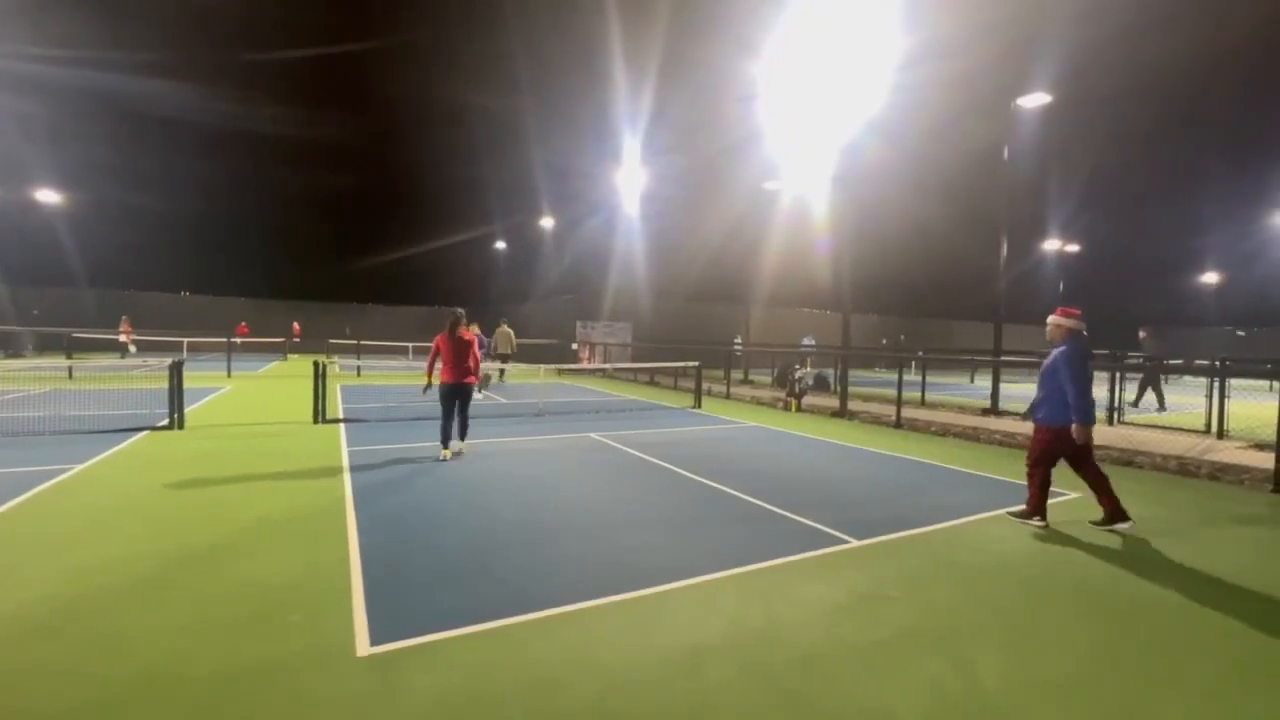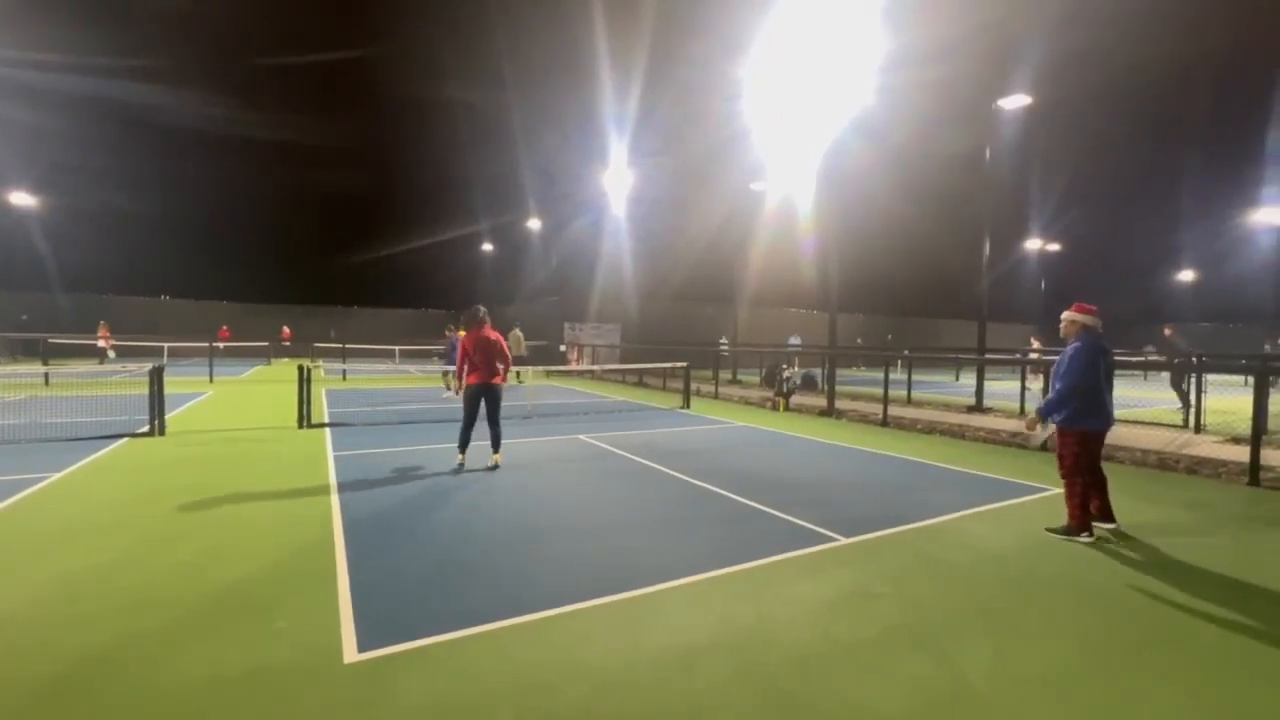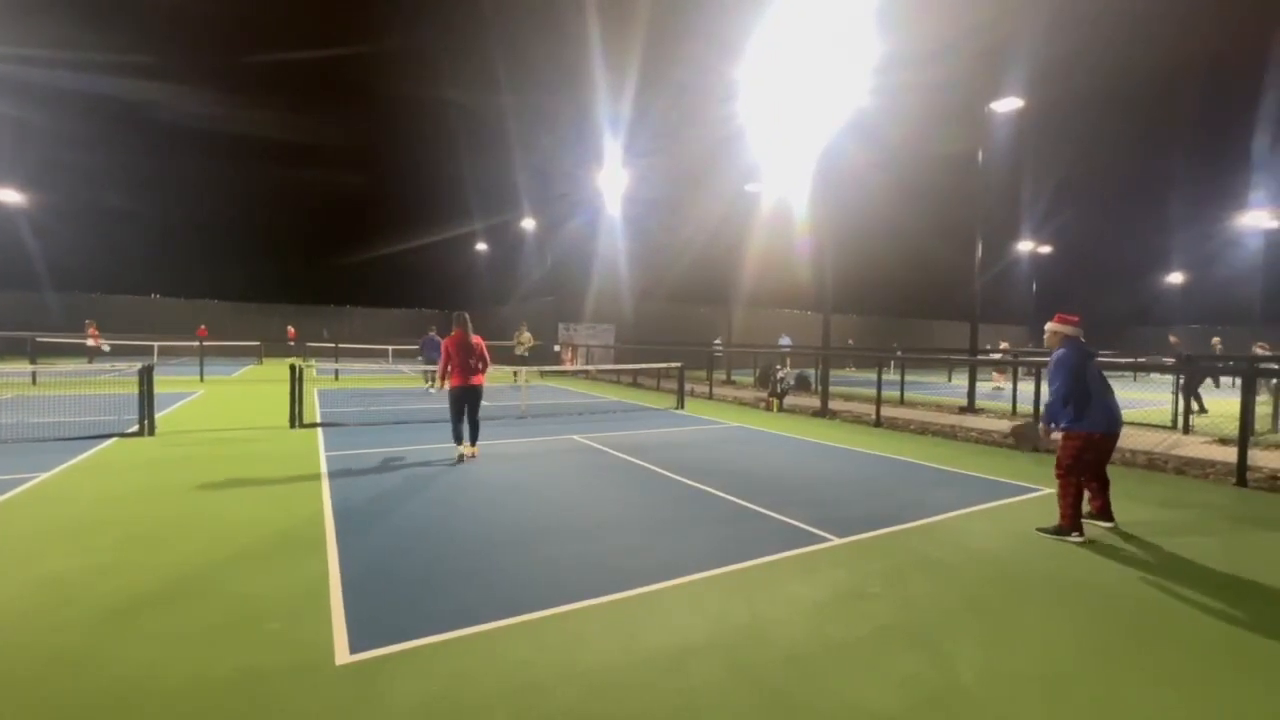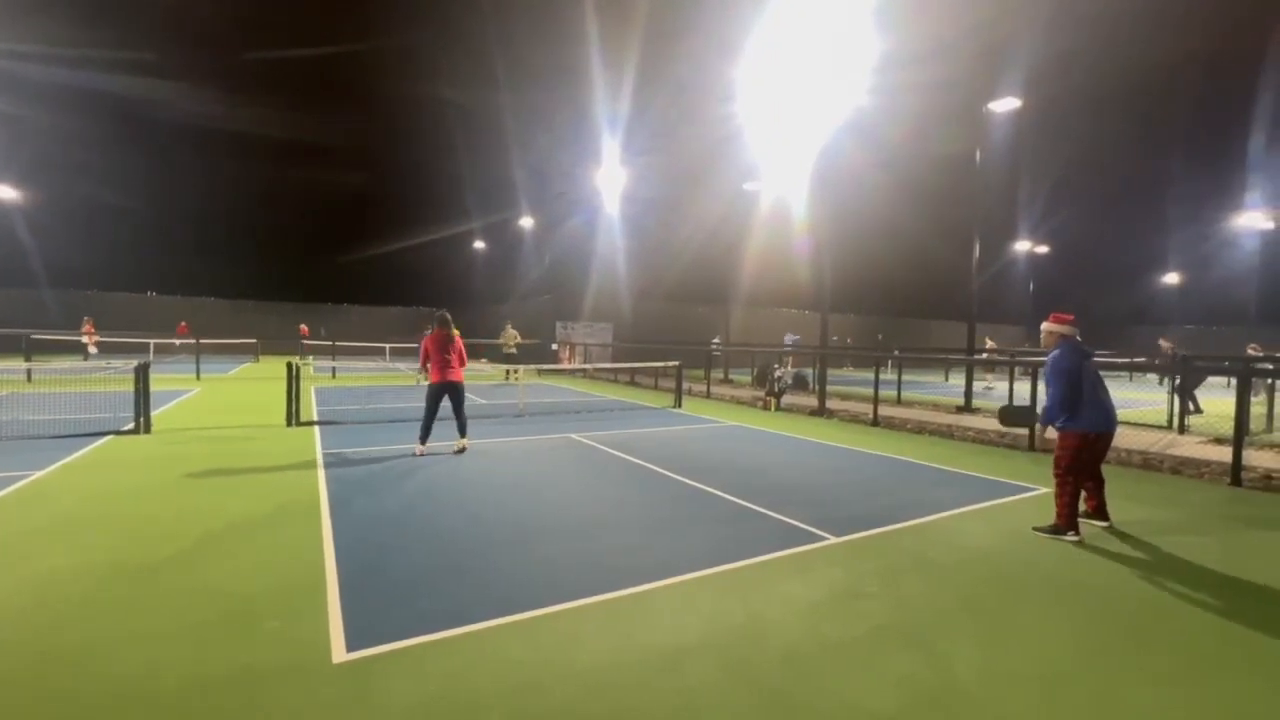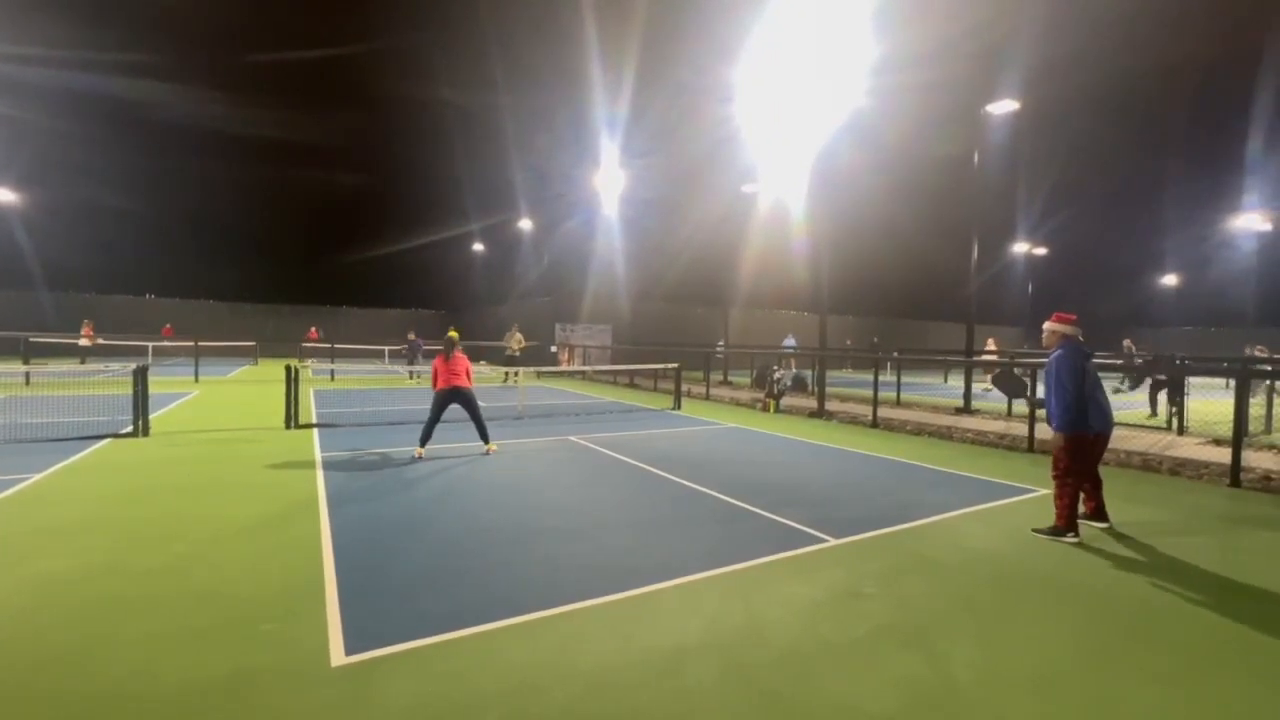
dt=1s
person 1, frame 1
left shoulder: (1066, 353)
right shoulder: (1070, 351)
left elbow: (1077, 390)
left wrist: (1078, 420)
right wrist: (1035, 407)
left hip: (1056, 422)
right hip: (1073, 422)
left knee: (1037, 465)
right knee: (1087, 467)
left ankle: (1035, 513)
right ankle: (1116, 514)
person 1, frame 2
left shoulder: (1078, 351)
right shoulder: (1099, 351)
left elbow: (1065, 389)
left wrist: (1040, 413)
left hip: (1077, 423)
right hip: (1096, 420)
left knee: (1073, 473)
right knee: (1091, 470)
left ankle: (1079, 527)
right ankle: (1102, 515)
person 1, frame 3
left shoulder: (1063, 357)
right shoulder: (1081, 357)
left elbow: (1059, 394)
left wrist: (1046, 421)
right wrist: (1057, 421)
left hip: (1086, 426)
right hip: (1106, 423)
left knee: (1067, 473)
right knee: (1093, 470)
left ankle: (1070, 527)
right ankle: (1102, 512)
person 1, frame 4
left shoulder: (1059, 358)
right shoulder: (1078, 356)
left elbow: (1057, 397)
left wrist: (1043, 421)
right wrist: (1050, 418)
left hip: (1081, 426)
right hip: (1101, 422)
left knee: (1065, 473)
right knee: (1088, 469)
left ankle: (1066, 526)
right ankle: (1097, 511)
person 1, frame 5
left shoulder: (1061, 357)
right shoulder: (1077, 356)
left elbow: (1065, 398)
left wrist: (1059, 429)
right wrist: (1040, 403)
left hip: (1080, 428)
right hip: (1097, 424)
left knee: (1065, 475)
right knee: (1085, 471)
left ankle: (1066, 528)
right ankle: (1096, 513)
